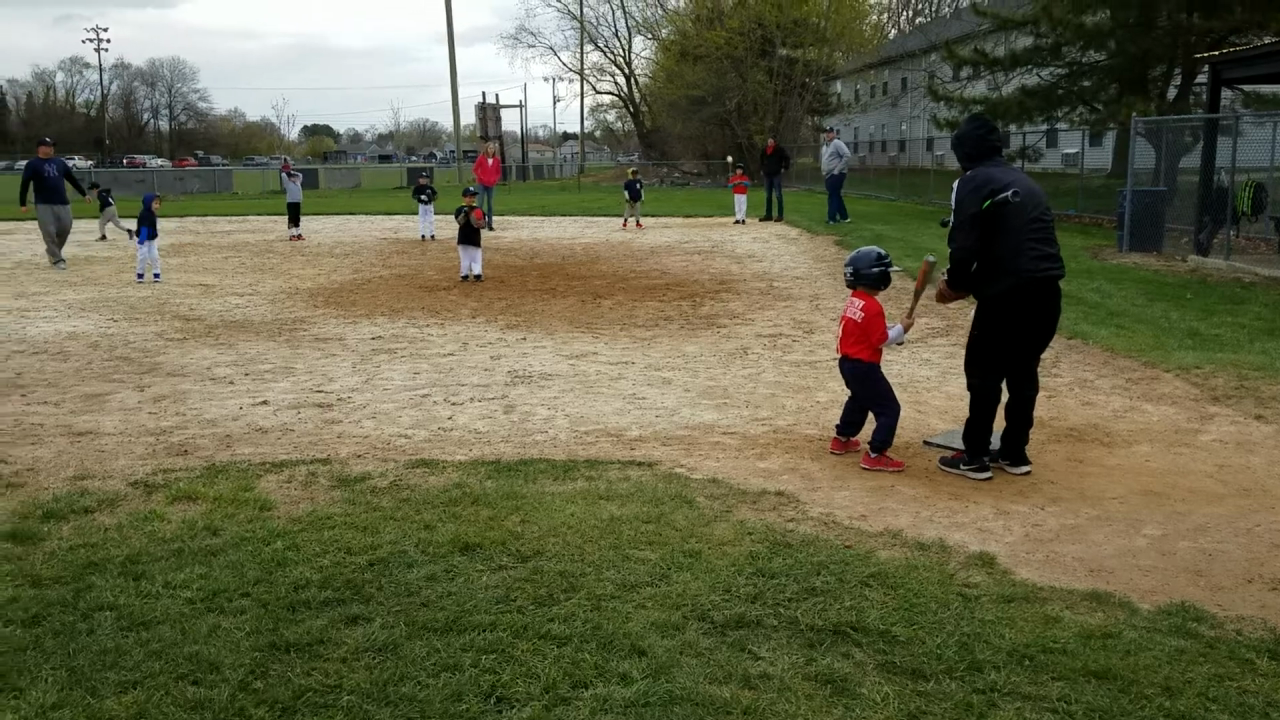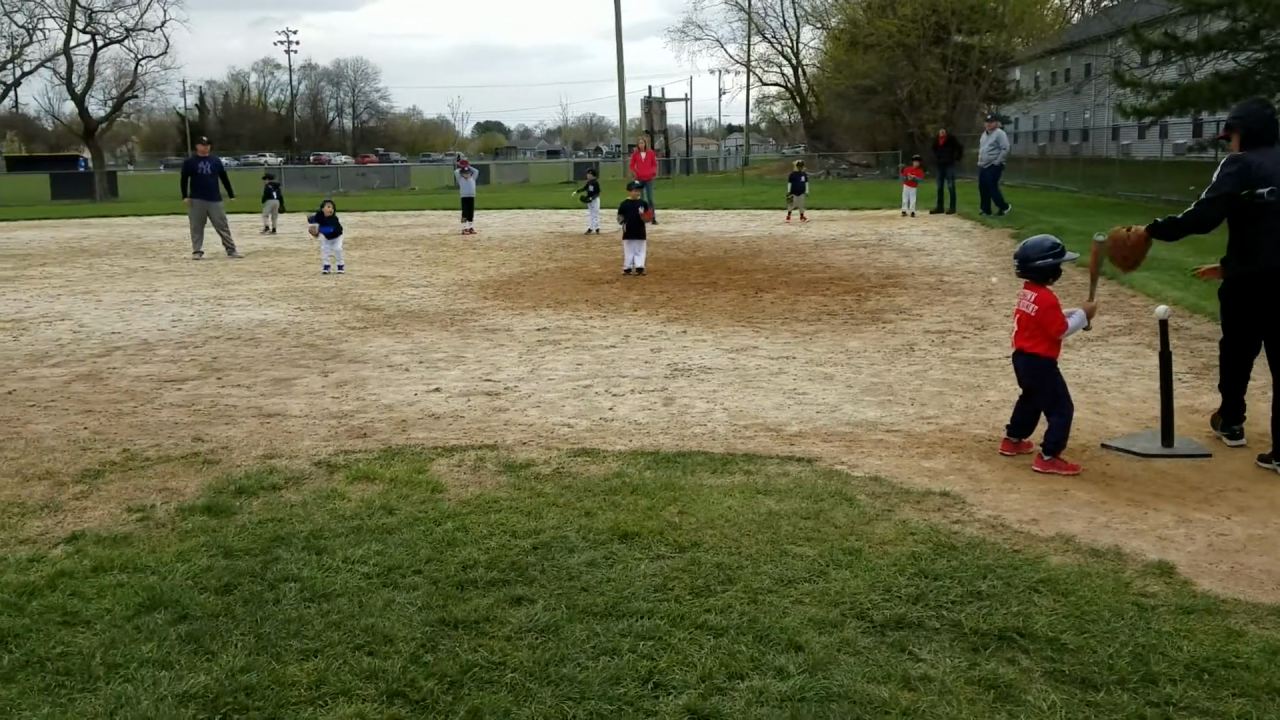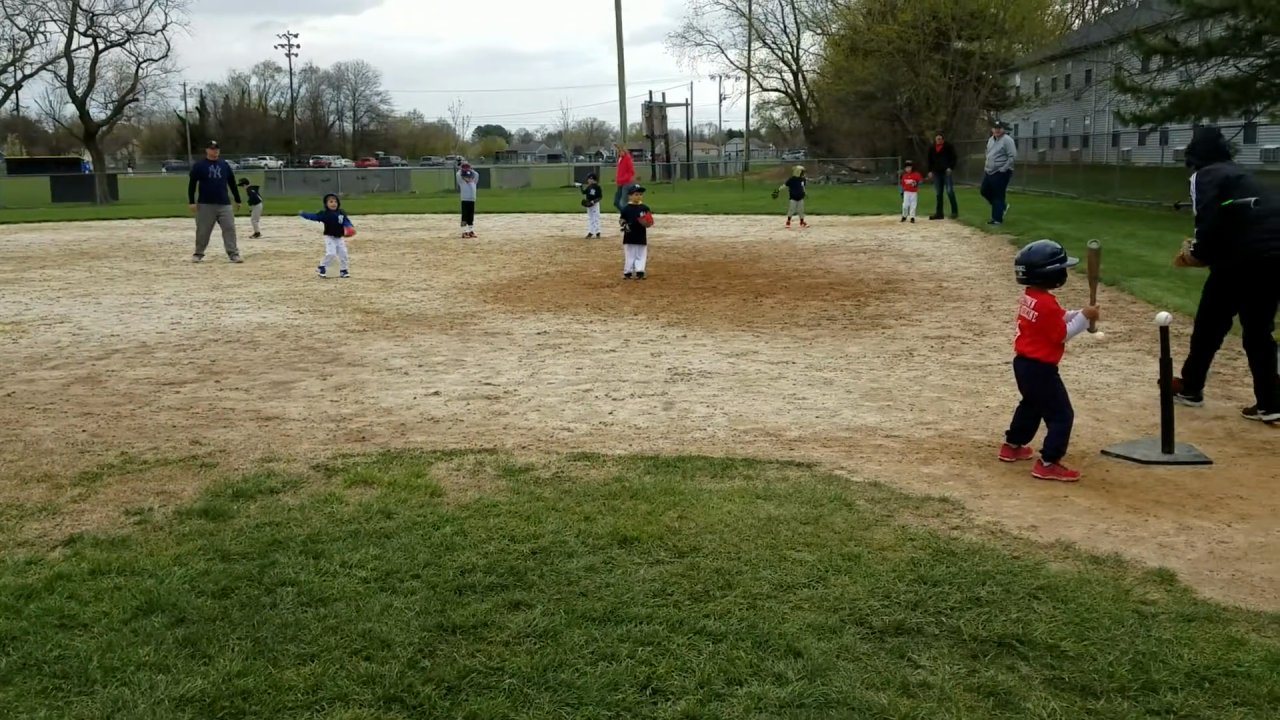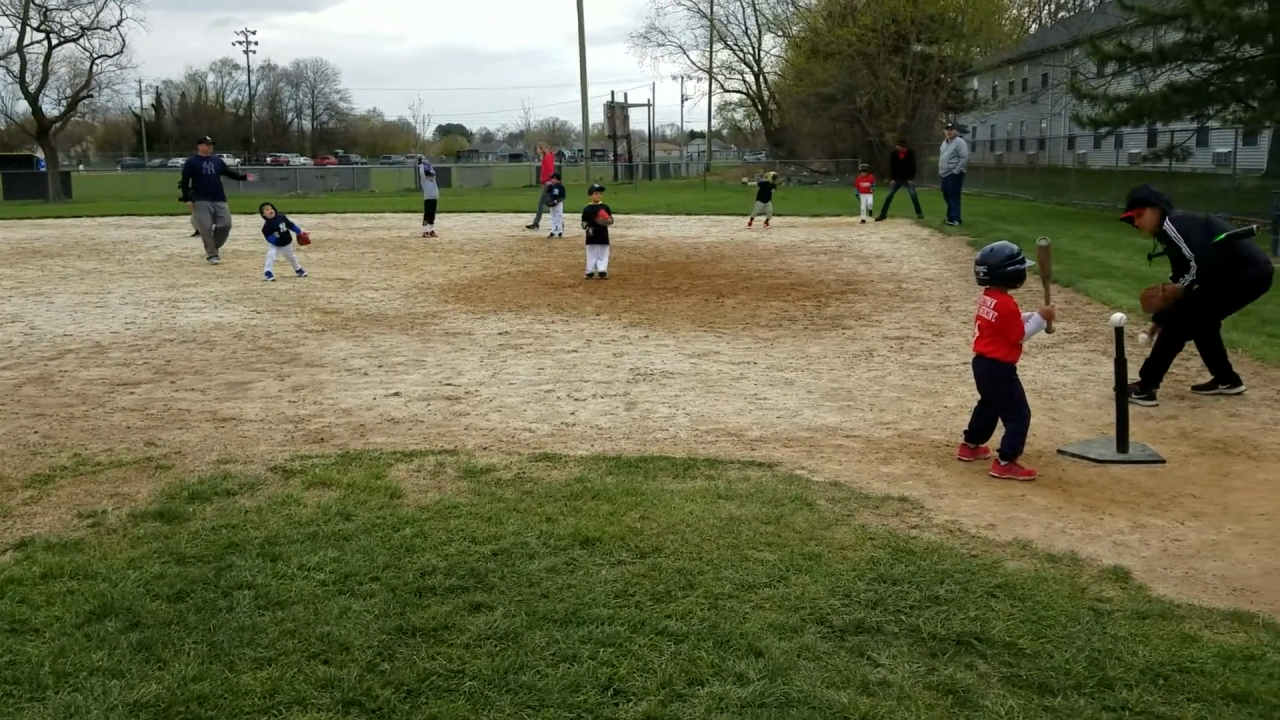
dt=1s
person 1, frame 1
left shoulder: (972, 184)
right shoulder: (1024, 181)
left elbow: (964, 245)
left wrist: (954, 283)
right wrist: (968, 283)
left hip: (1009, 291)
right hip: (1047, 289)
left knee: (983, 372)
right knee: (1023, 372)
left ankle: (975, 458)
right ankle: (1013, 454)
person 1, frame 2
left shoulder: (1240, 165)
left elbow: (1205, 215)
left wrist: (1154, 229)
right wrist: (1230, 265)
left knee: (1238, 349)
left ankle: (1232, 422)
person 1, frame 3
left shoulder: (1204, 176)
right shoulder: (1244, 176)
left elbow: (1209, 222)
left wrist: (1197, 251)
right wrist: (1204, 249)
left hip: (1242, 260)
left knee: (1208, 327)
left ankle: (1190, 388)
person 1, frame 4
left shoulder: (1171, 225)
right shoulder: (1168, 231)
left elbow: (1200, 263)
right elbow: (1183, 275)
left wrist: (1184, 288)
right wrist: (1161, 317)
left hip: (1244, 276)
right hip: (1251, 274)
left knee: (1180, 324)
right knee: (1200, 320)
left ankle: (1146, 387)
right ankle: (1226, 380)
person 2, frame 1
left shoulder: (853, 300)
right shoulder: (872, 307)
right elbow: (880, 340)
left wrist: (893, 328)
right wrist: (901, 329)
left hip: (847, 362)
right hip: (864, 366)
left knee: (859, 400)
right knee: (889, 409)
left ankle: (842, 438)
right ankle: (875, 455)
person 2, frame 2
left shoulder: (1027, 291)
right shoulder: (1046, 298)
right elbow: (1061, 330)
left wrist: (1076, 312)
right wrist: (1083, 315)
left hip: (1022, 357)
right hip: (1039, 362)
left knee: (1030, 398)
right knee: (1061, 408)
left ankle: (1013, 439)
right ankle: (1048, 457)
person 2, frame 3
left shoulder: (1029, 296)
right shoulder: (1046, 303)
left elbow: (1057, 319)
right elbow: (1062, 334)
left wrist: (1080, 314)
right wrist: (1084, 318)
left hip: (1023, 362)
right hip: (1040, 368)
left knee: (1031, 405)
right knee: (1061, 414)
left ankle: (1012, 445)
right ankle: (1048, 463)
person 2, frame 4
left shoulder: (987, 297)
right shoulder: (1006, 304)
right elbow: (1019, 335)
left wrist: (1034, 315)
right wrist: (1041, 318)
left hip: (982, 362)
right hip: (999, 368)
left knee: (988, 404)
right knee: (1018, 414)
left ankle: (970, 445)
right ankle: (1005, 462)
